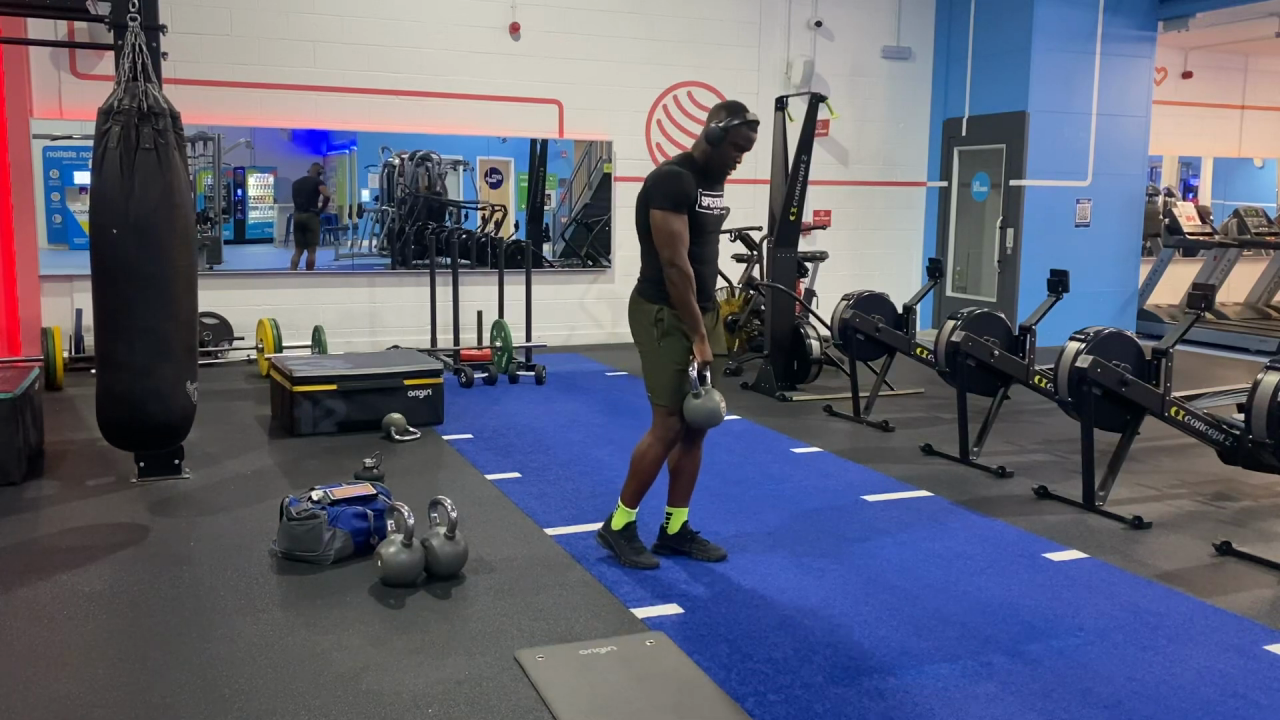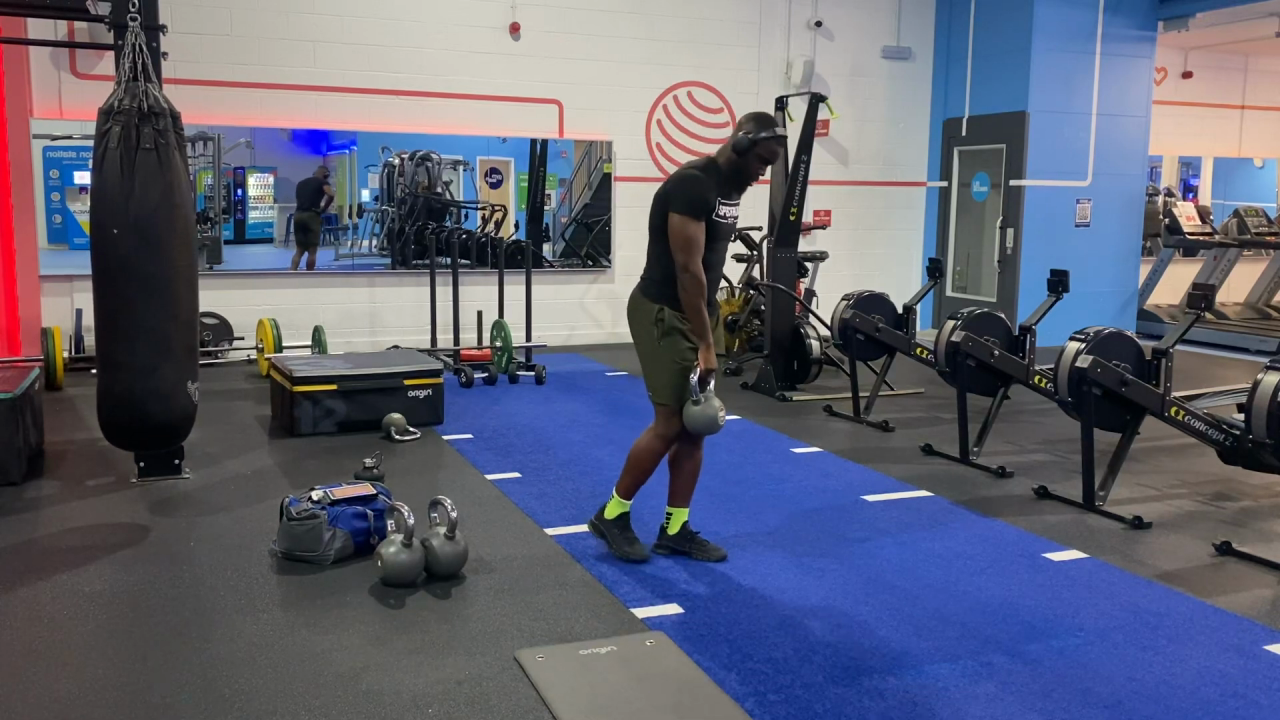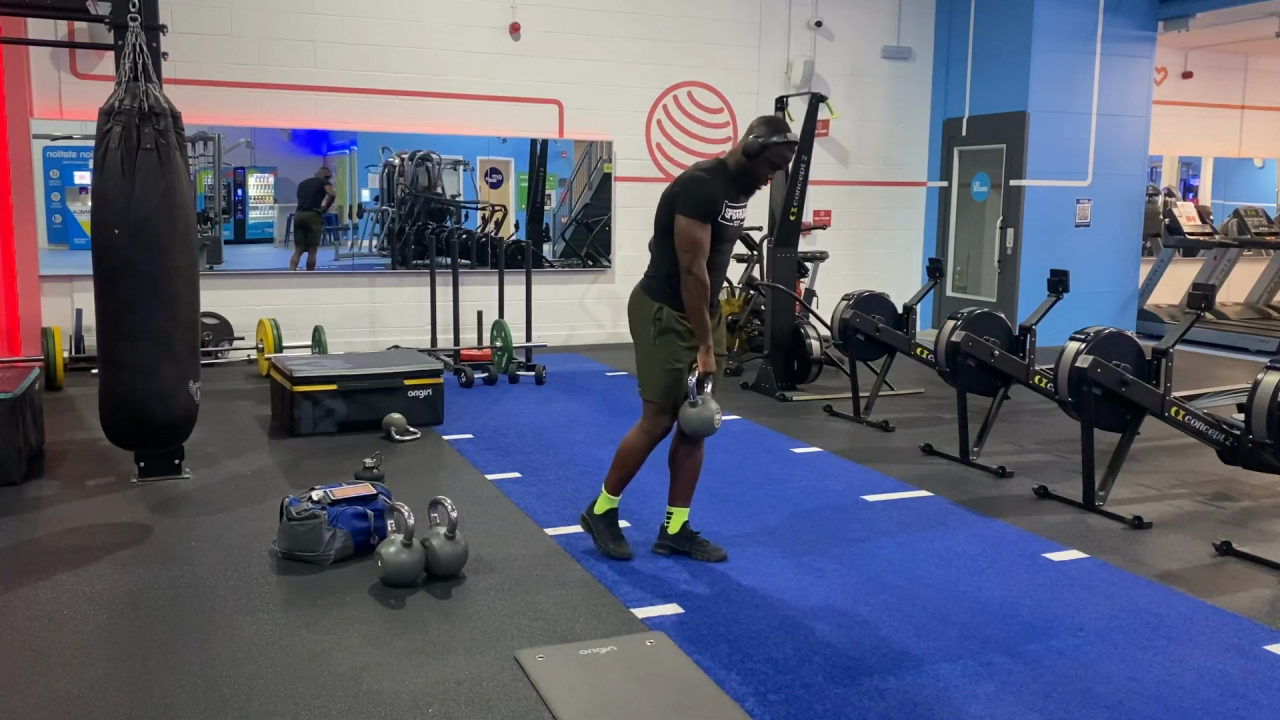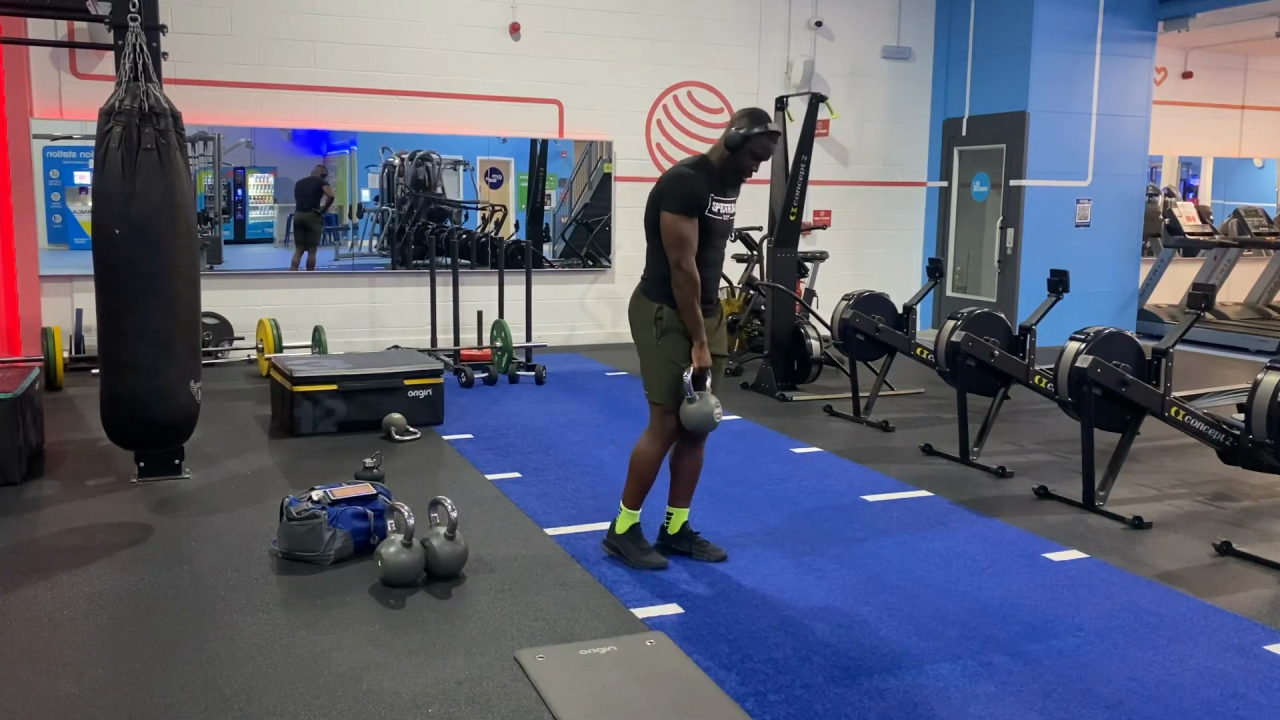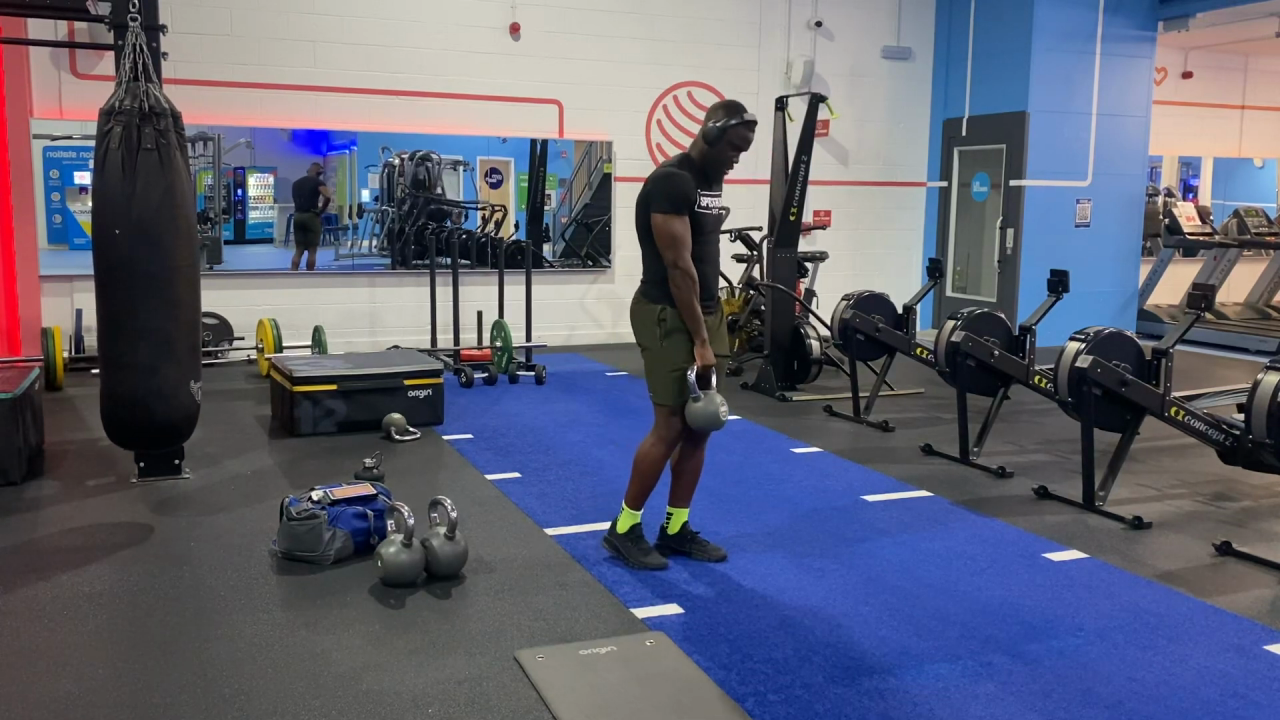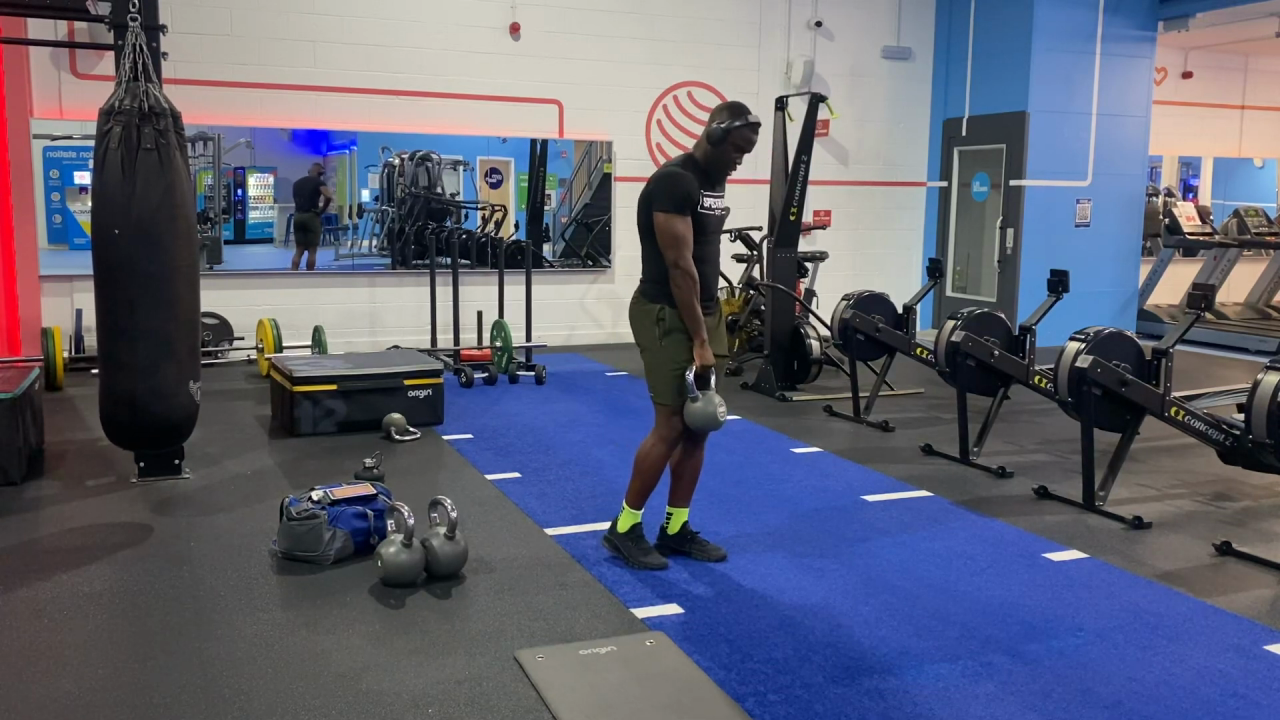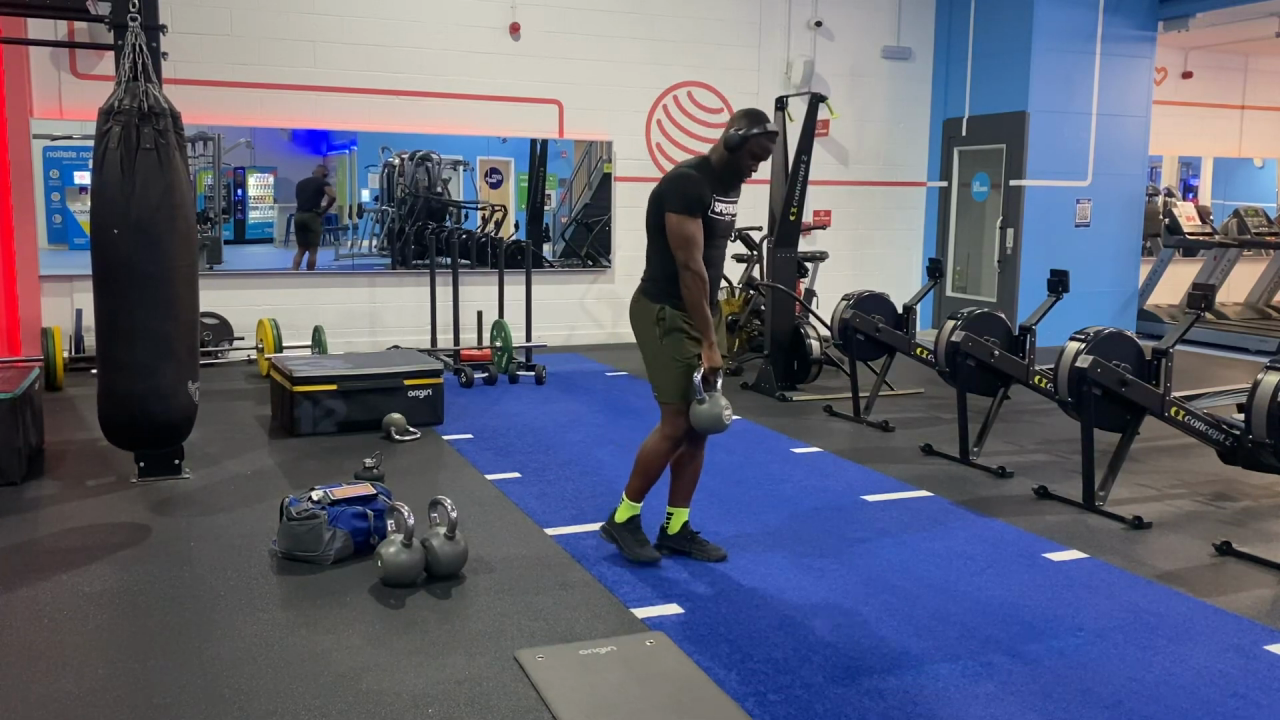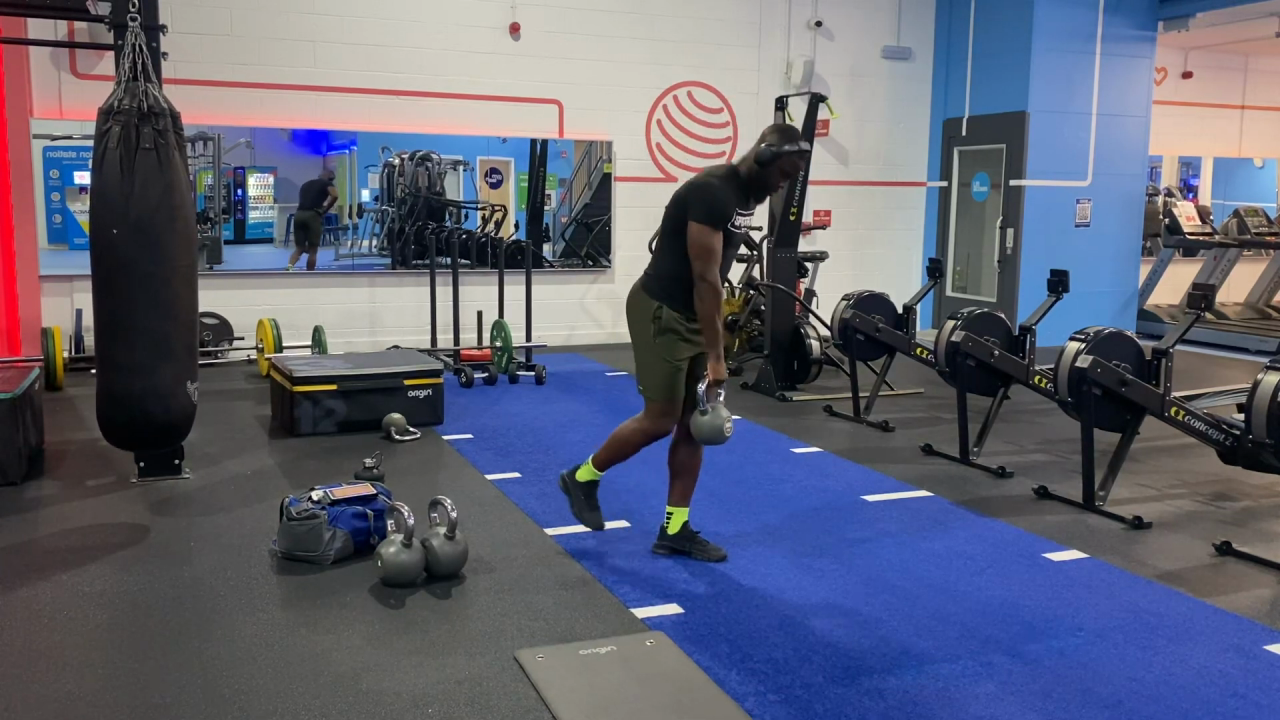
dt=0.3s
person 1, frame 1
left shoulder: (713, 181)
right shoulder: (671, 180)
right elbow: (675, 264)
left wrist: (706, 329)
right wrist: (698, 337)
left hip: (702, 310)
right hip: (665, 314)
left knee: (695, 424)
right knee: (669, 425)
left ankle: (675, 528)
right ankle: (619, 525)
person 1, frame 2
left shoulder: (731, 187)
right shoulder: (692, 184)
right elbow: (688, 270)
left wrist: (707, 336)
right wrist: (705, 345)
left hip: (699, 310)
right hip: (663, 312)
right knee: (670, 423)
left ankle: (675, 529)
right ankle: (612, 516)
person 1, frame 3
left shoulder: (739, 188)
right shoulder: (700, 186)
right elbow: (692, 272)
left wrist: (710, 336)
right wrist: (705, 348)
left hip: (703, 309)
right hip: (663, 310)
right knee: (658, 421)
left ankle: (675, 528)
right ankle: (602, 510)
person 1, frame 4
left shoulder: (729, 185)
right shoulder: (684, 182)
right elbow: (682, 268)
left wrist: (708, 331)
right wrist: (698, 343)
left hip: (705, 310)
right hip: (664, 312)
right knee: (666, 423)
left ankle: (676, 528)
right ankle: (623, 528)
person 1, frame 5
left shoulder: (712, 180)
right shoulder: (671, 182)
right elbow: (678, 267)
right wrist: (699, 341)
left hip: (707, 311)
right hip: (667, 315)
left knee: (699, 425)
right knee: (671, 425)
left ankle: (676, 529)
right ankle: (624, 529)
person 1, frame 6
left shoulder: (715, 182)
right shoulder: (674, 181)
right elbow: (679, 267)
left wrist: (709, 330)
right wrist: (699, 342)
left hip: (706, 312)
right hip: (666, 315)
right knee: (672, 425)
left ankle: (675, 529)
right ankle: (624, 528)
person 1, frame 7
left shoulder: (729, 185)
right shoulder: (686, 183)
right elbow: (690, 268)
left wrist: (713, 332)
right wrist: (708, 343)
left hip: (701, 312)
right hip: (666, 314)
left knee: (699, 425)
right knee: (677, 423)
left ankle: (675, 528)
right ankle: (623, 519)
person 1, frame 8
left shoulder: (747, 193)
right shoulder: (713, 192)
right elbow: (706, 279)
left wrist: (712, 349)
right wrist: (716, 357)
left hip: (694, 314)
right hip: (661, 312)
left knee: (694, 422)
right knee: (658, 420)
left ankle: (675, 529)
right ankle: (583, 479)
